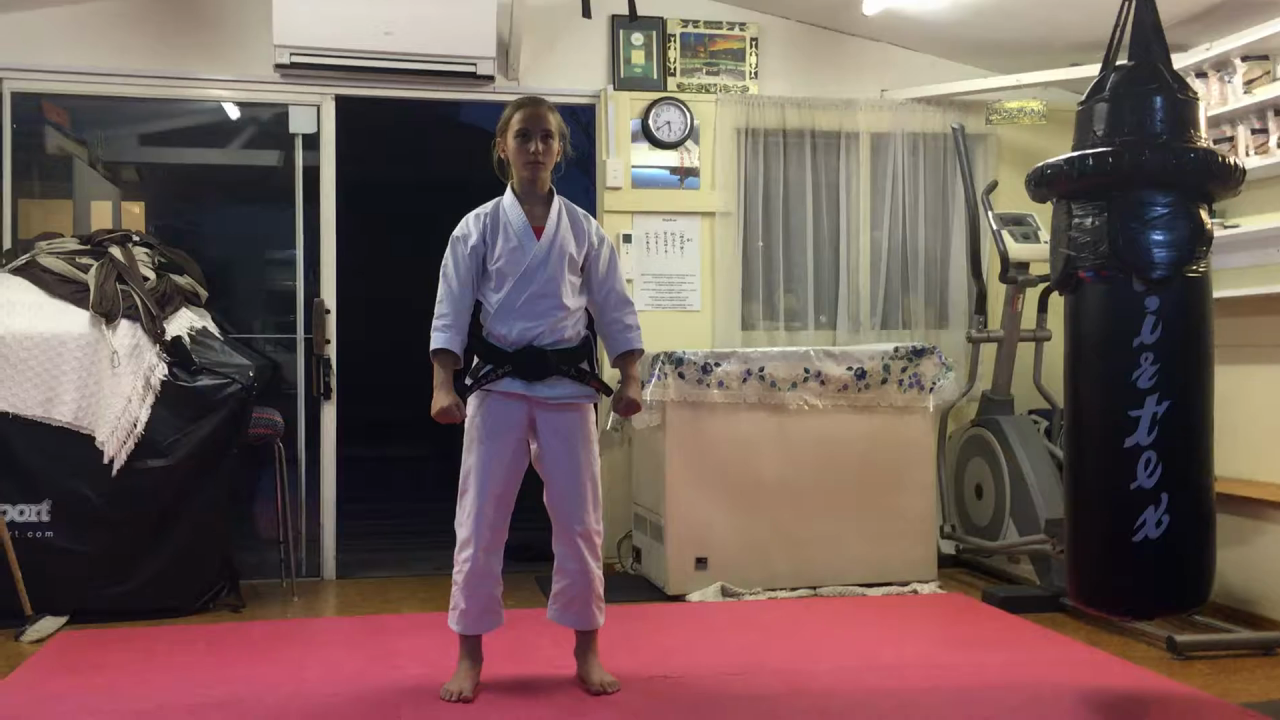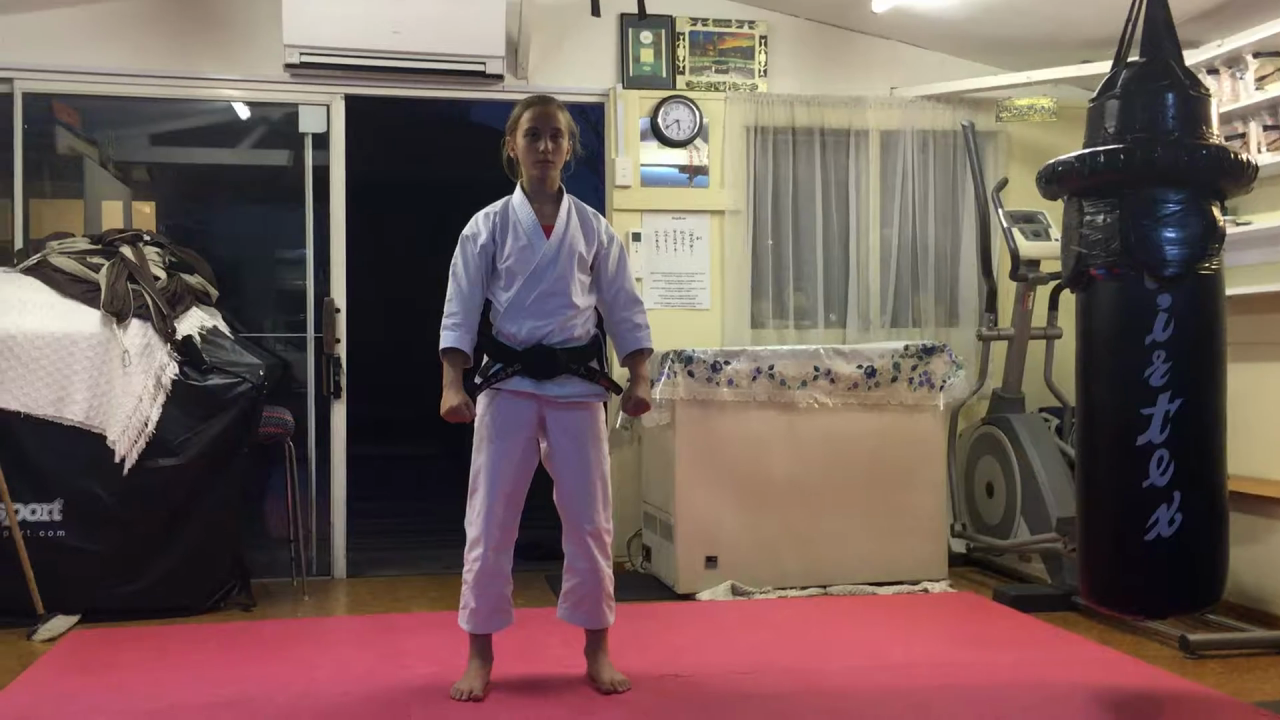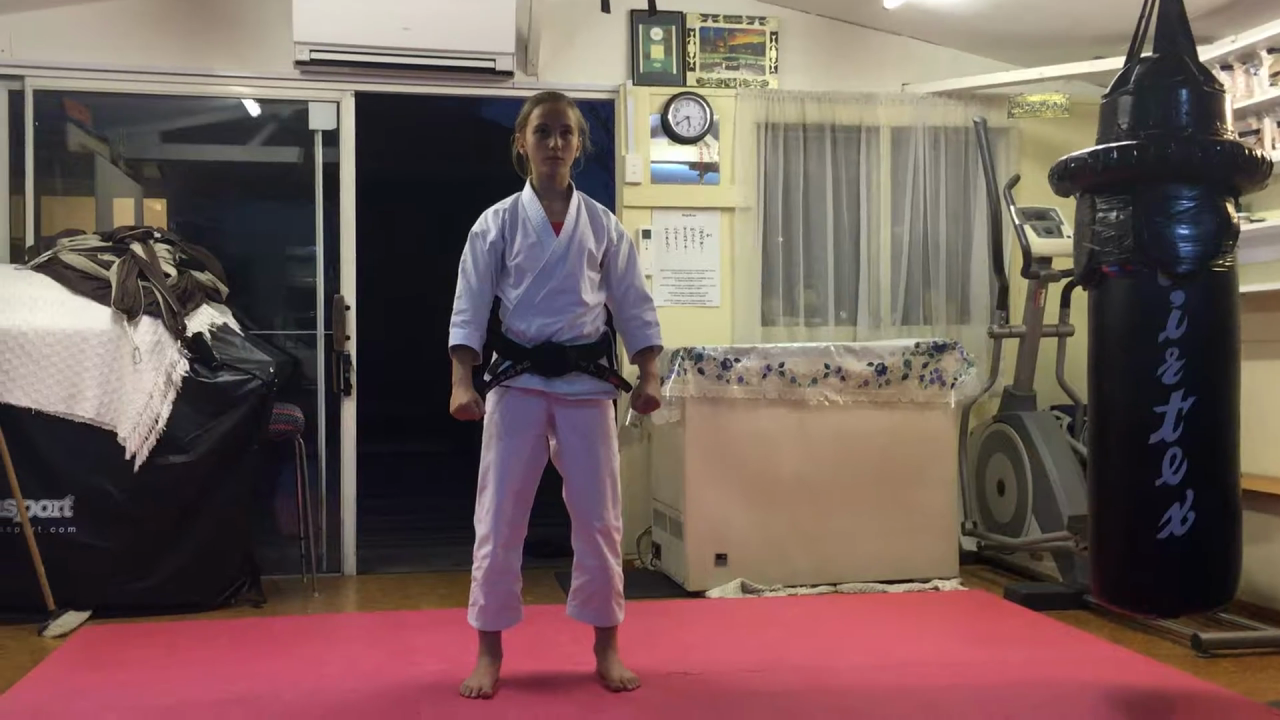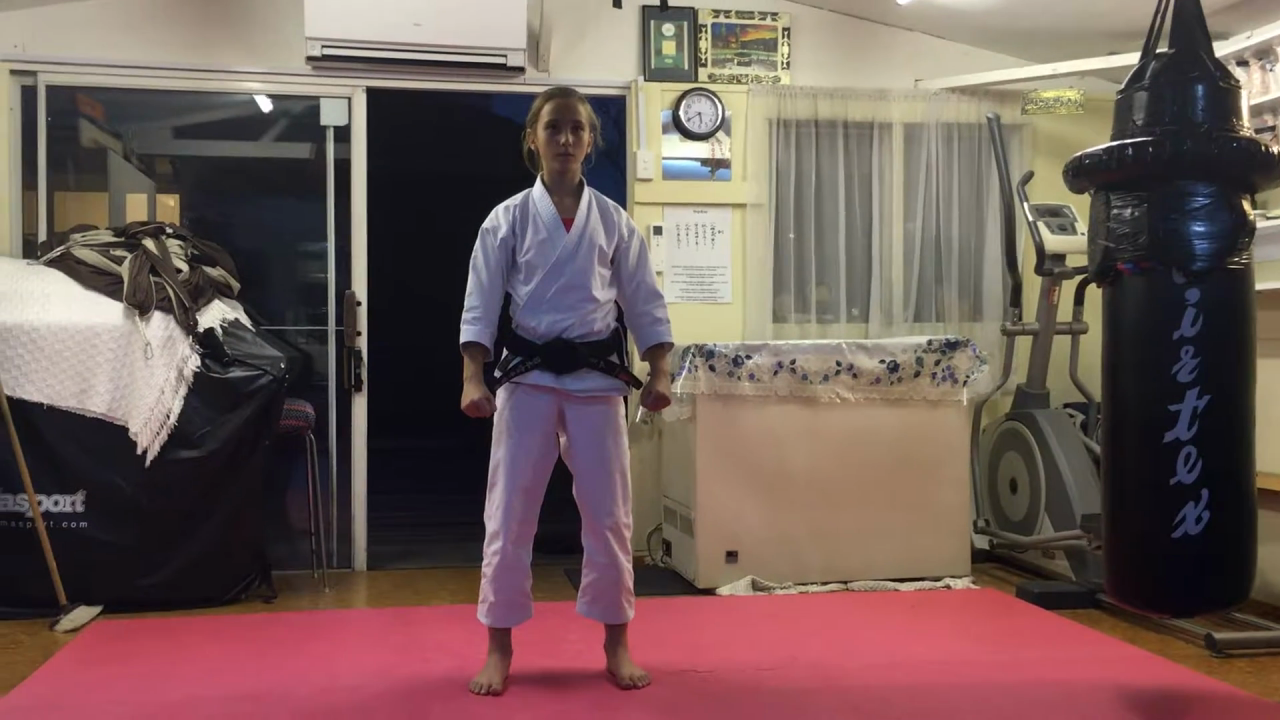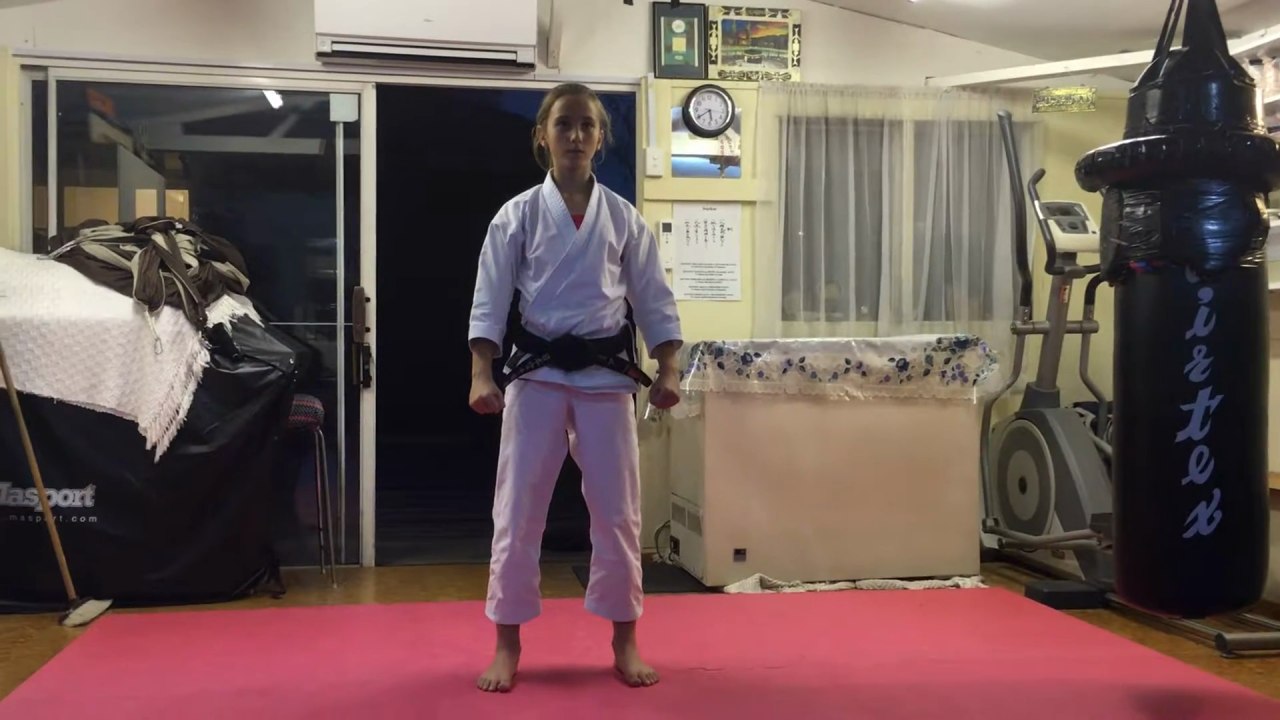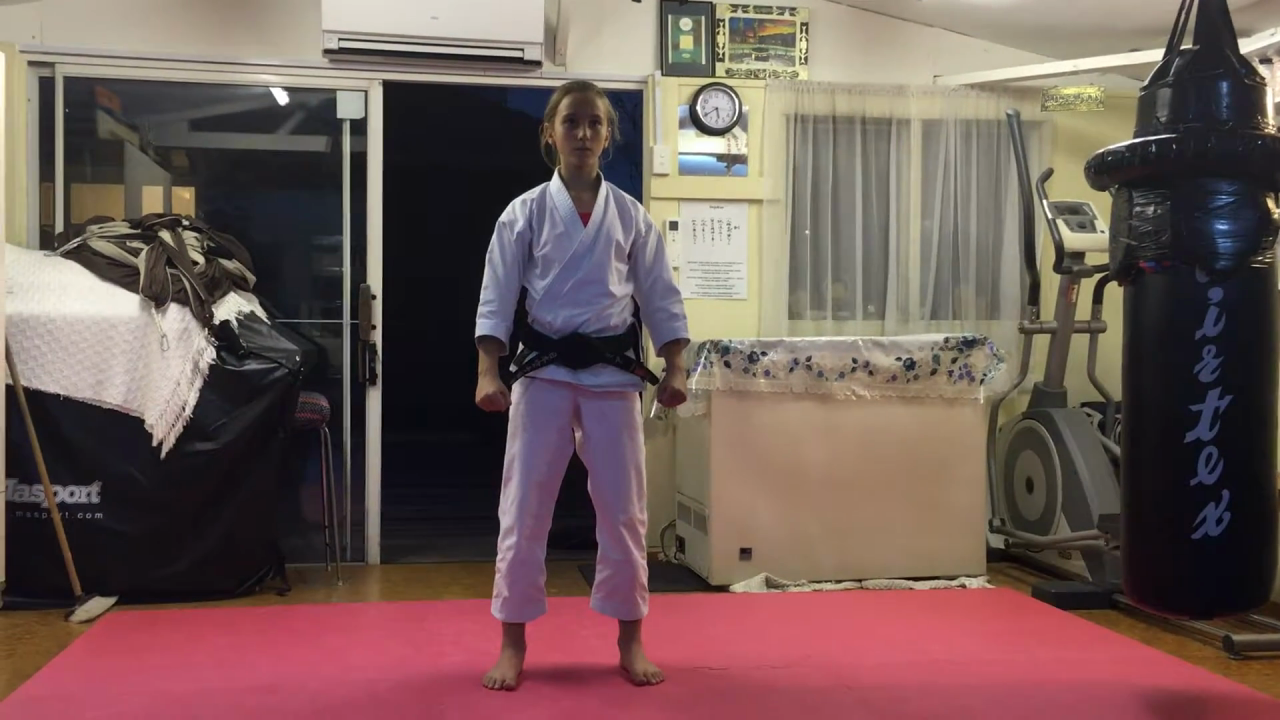
dt=0.2s
person 1, frame 1
left shoulder: (583, 229)
right shoulder: (478, 226)
left elbow: (614, 307)
right elbow: (451, 309)
left wrist: (630, 378)
right wrist: (443, 385)
left hip: (567, 385)
right hip: (498, 384)
left knee: (580, 518)
right knee: (480, 519)
left ankle: (587, 648)
right ankle: (470, 653)
person 1, frame 2
left shoulder: (593, 228)
right shoulder: (488, 225)
left elbow: (624, 306)
right elbow: (461, 309)
left wrist: (639, 378)
right wrist: (453, 385)
left hip: (577, 385)
right hip: (508, 384)
left knee: (589, 518)
right knee: (491, 518)
left ankle: (597, 648)
right ankle: (480, 652)
person 1, frame 3
left shoulder: (603, 225)
right shoulder: (497, 222)
left elbow: (633, 304)
right elbow: (470, 306)
left wrist: (648, 376)
right wrist: (462, 383)
left hip: (586, 380)
right hip: (518, 379)
left knee: (598, 515)
right knee: (500, 515)
left ankle: (606, 645)
right ankle: (489, 649)
person 1, frame 4
left shoulder: (614, 221)
right shoulder: (508, 219)
left elbow: (644, 301)
right elbow: (481, 302)
left wrist: (659, 373)
right wrist: (473, 379)
left hip: (597, 378)
right hip: (528, 377)
left knee: (609, 513)
right knee: (509, 513)
left ankle: (616, 642)
right ankle: (499, 646)
person 1, frame 5
left shoulder: (624, 217)
right shoulder: (518, 214)
left elbow: (653, 298)
right elbow: (490, 298)
left wrist: (668, 370)
right wrist: (481, 375)
left hip: (606, 375)
right hip: (536, 373)
left knee: (617, 510)
right knee: (518, 509)
left ankle: (624, 640)
right ankle: (507, 643)
person 1, frame 6
left shoulder: (631, 216)
right shoulder: (525, 212)
left elbow: (660, 296)
right elbow: (497, 296)
left wrist: (674, 369)
right wrist: (488, 373)
left hip: (613, 373)
right hip: (544, 371)
left knee: (623, 508)
right knee: (524, 507)
left ankle: (630, 638)
right ankle: (513, 641)
